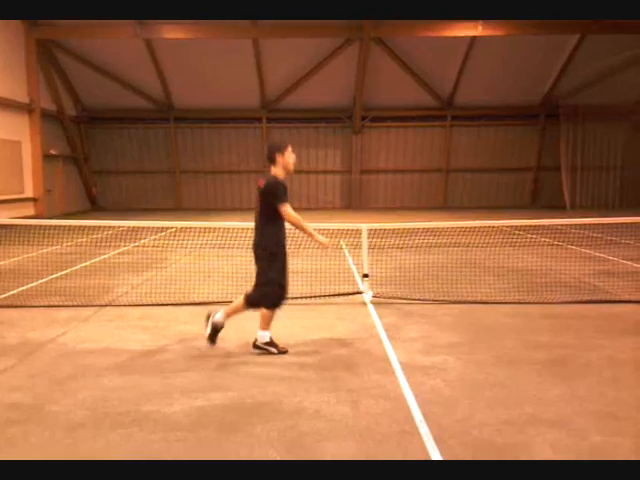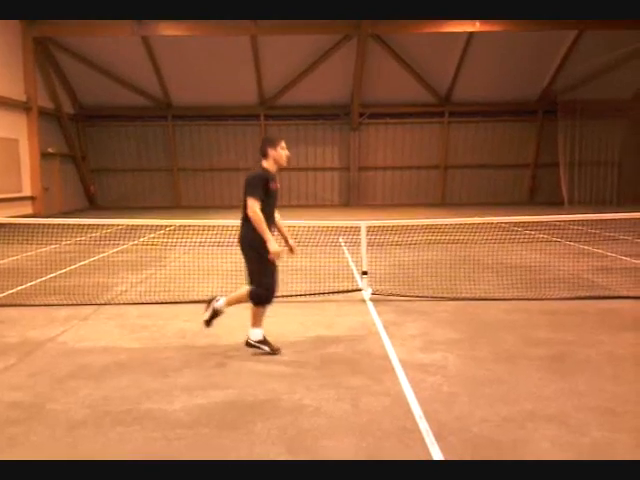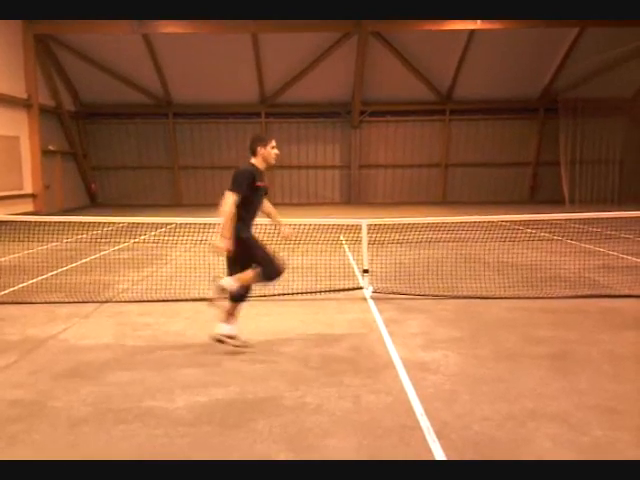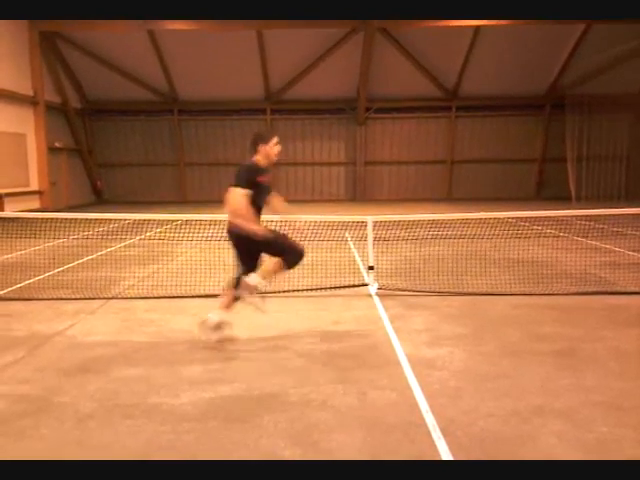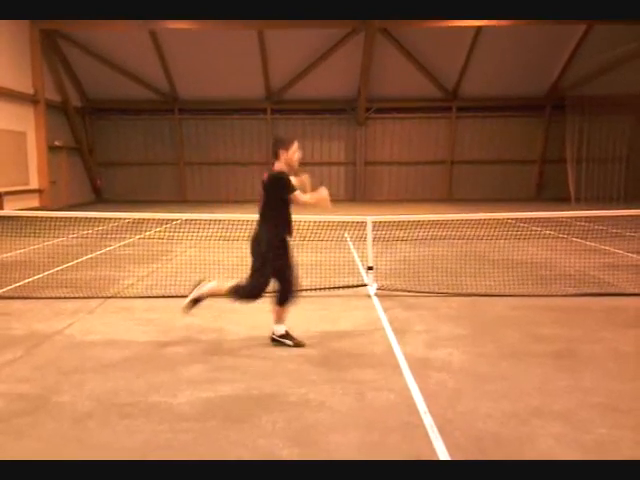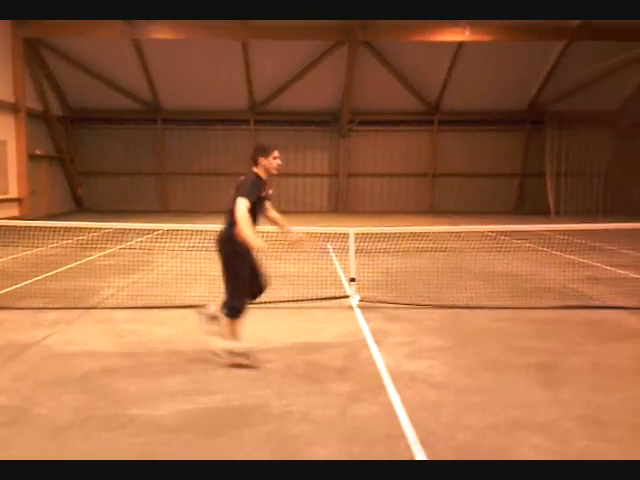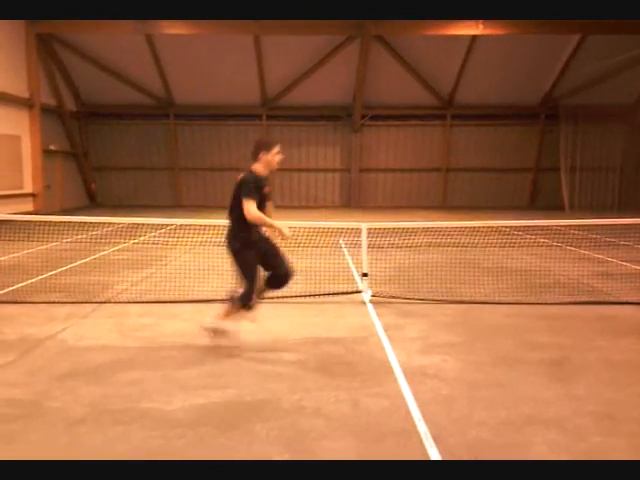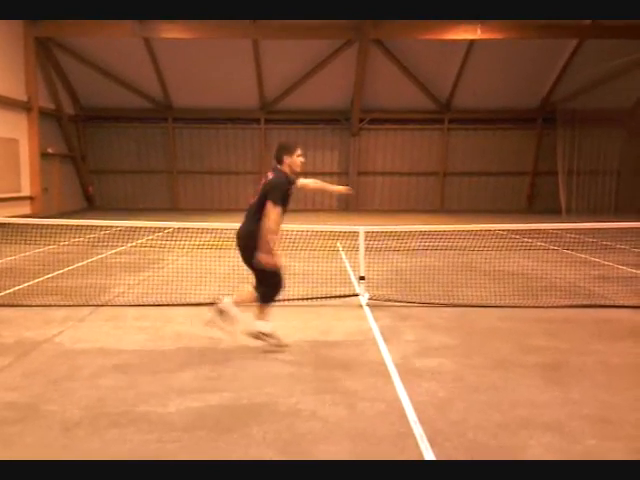
dt=0.4s
person 1, frame 1
left shoulder: (269, 182)
right shoulder: (274, 183)
right elbow: (288, 214)
right wrist: (315, 235)
left hip: (273, 246)
right hip: (268, 247)
left knee: (276, 292)
right knee: (263, 293)
left ankle: (263, 338)
right ankle: (219, 318)
person 1, frame 2
left shoulder: (271, 177)
right shoulder: (258, 177)
right elbow: (253, 210)
left wrist: (287, 238)
right wrist: (270, 241)
left hip: (262, 241)
right hip: (254, 240)
left knee: (265, 288)
right knee: (264, 289)
left ankle: (256, 336)
right ankle: (220, 304)
person 1, frame 3
left shoulder: (259, 174)
right shoulder: (245, 173)
left elbow: (262, 203)
right elbow: (228, 203)
left wrist: (281, 224)
right wrist: (224, 236)
left hip: (243, 234)
right hip: (237, 236)
left knee: (242, 285)
right knee: (273, 268)
left ankle: (225, 329)
right ankle: (230, 284)
person 1, frame 4
left shoulder: (263, 171)
right shoulder: (249, 170)
left elbow: (270, 198)
right elbow: (237, 198)
right wrist: (251, 224)
left hip: (248, 230)
right hip: (244, 230)
left knee: (248, 273)
right knee: (294, 253)
left ankle: (217, 316)
right ankle: (252, 282)
person 1, frame 5
left shoulder: (283, 176)
right shoulder: (277, 177)
right elbow: (302, 199)
left wrist: (301, 182)
right wrist: (320, 195)
left hip: (278, 242)
right hip: (266, 243)
left knee: (287, 286)
right knee: (254, 289)
left ankle: (279, 332)
right ankle: (207, 289)
person 1, frame 6
left shoulder: (261, 183)
right shoulder: (251, 183)
left elbow: (267, 210)
right elbow: (241, 210)
left wrist: (287, 228)
right wrist: (250, 236)
left hip: (238, 243)
right hip: (232, 243)
left knee: (257, 286)
right knee: (237, 294)
left ankle: (216, 312)
right ankle: (231, 346)
person 1, frame 7
left shoulder: (262, 179)
right shoulder: (250, 180)
right elbow: (251, 214)
right wrist: (277, 226)
left hip: (255, 236)
right hip: (241, 240)
left knee: (282, 273)
right knee: (250, 288)
left ankle: (248, 299)
right ankle: (223, 321)
person 1, frame 8
left shoulder: (283, 177)
right shoulder: (279, 182)
left elbow: (307, 182)
right elbow: (271, 218)
left wrist: (334, 188)
right wrist: (267, 250)
left hip: (249, 235)
right hip: (252, 237)
left knee: (267, 281)
right knee: (272, 282)
